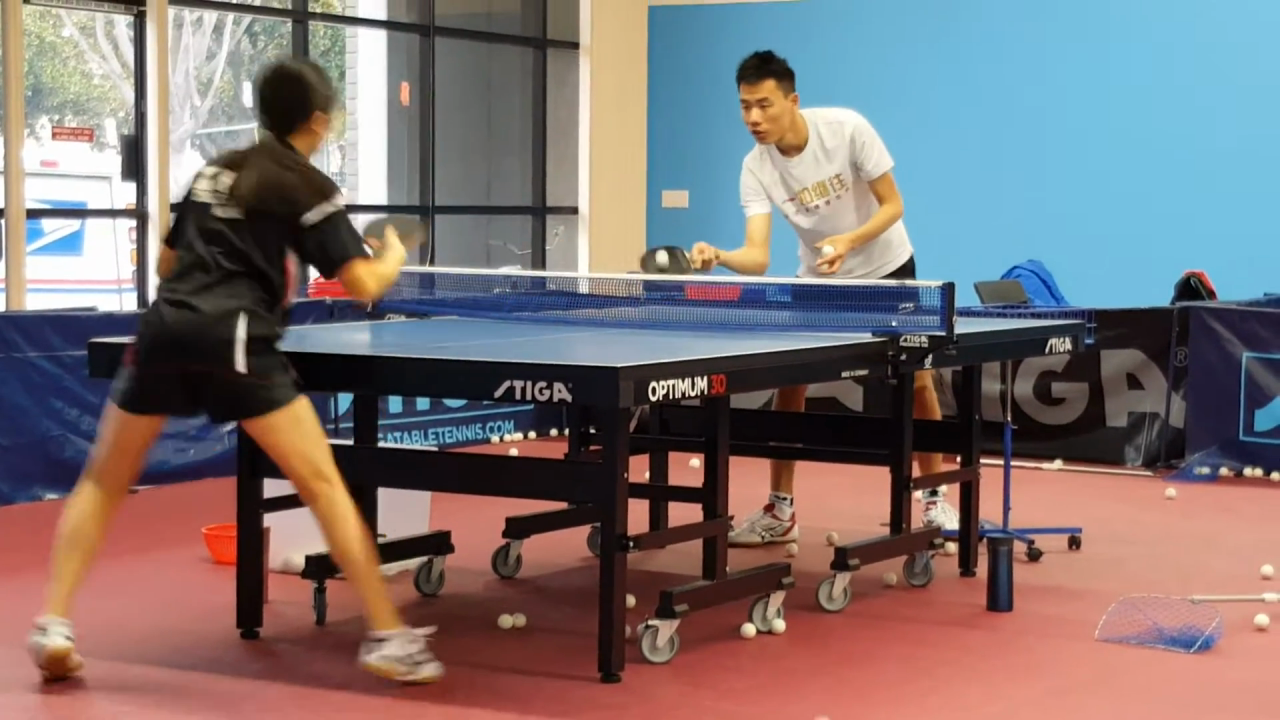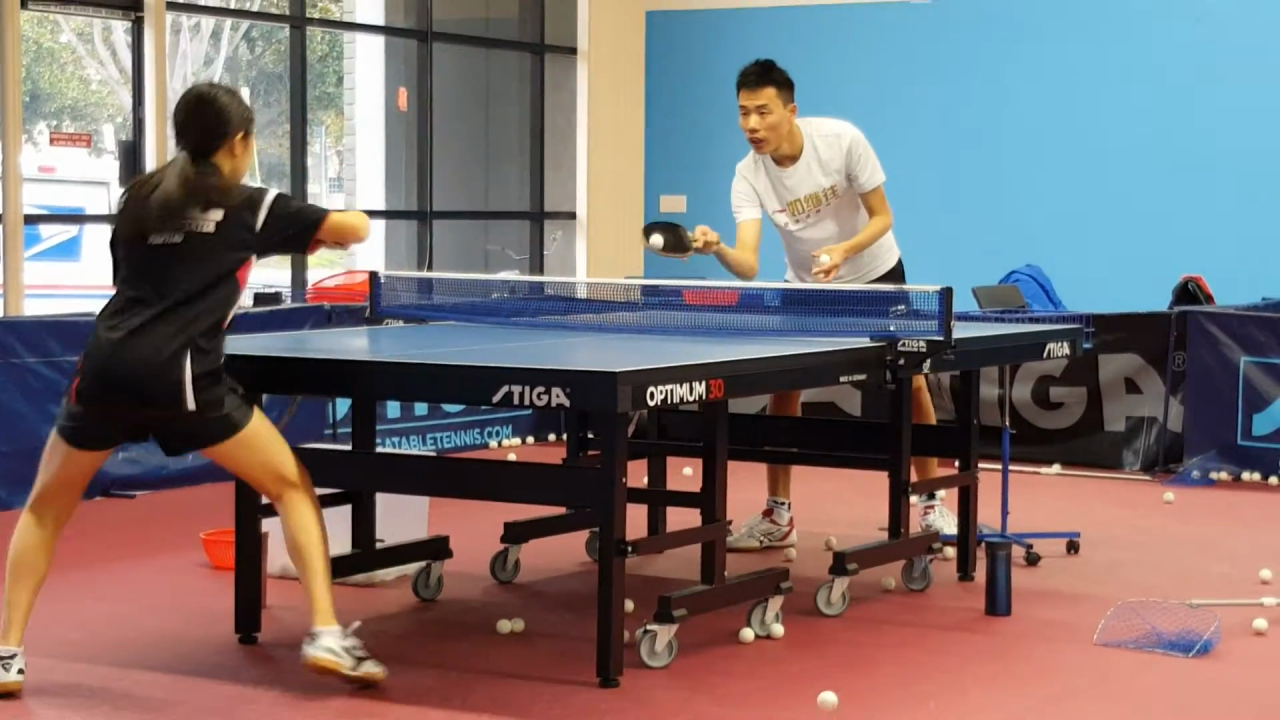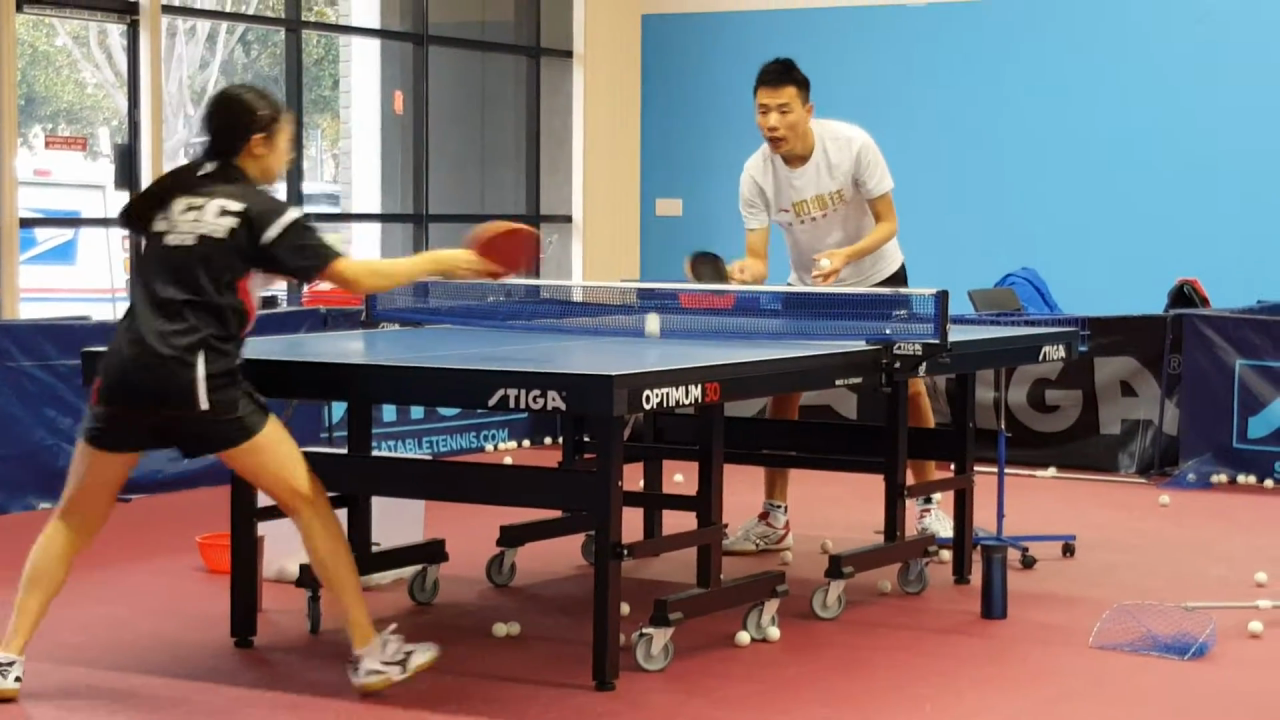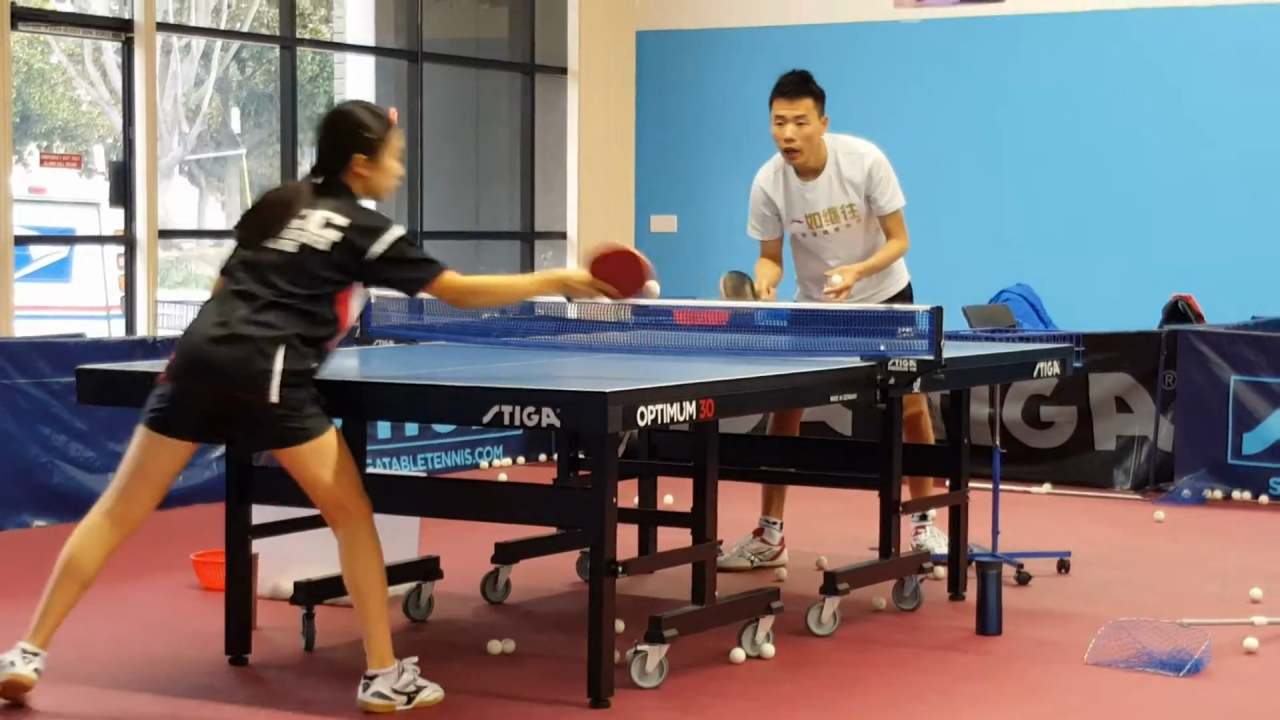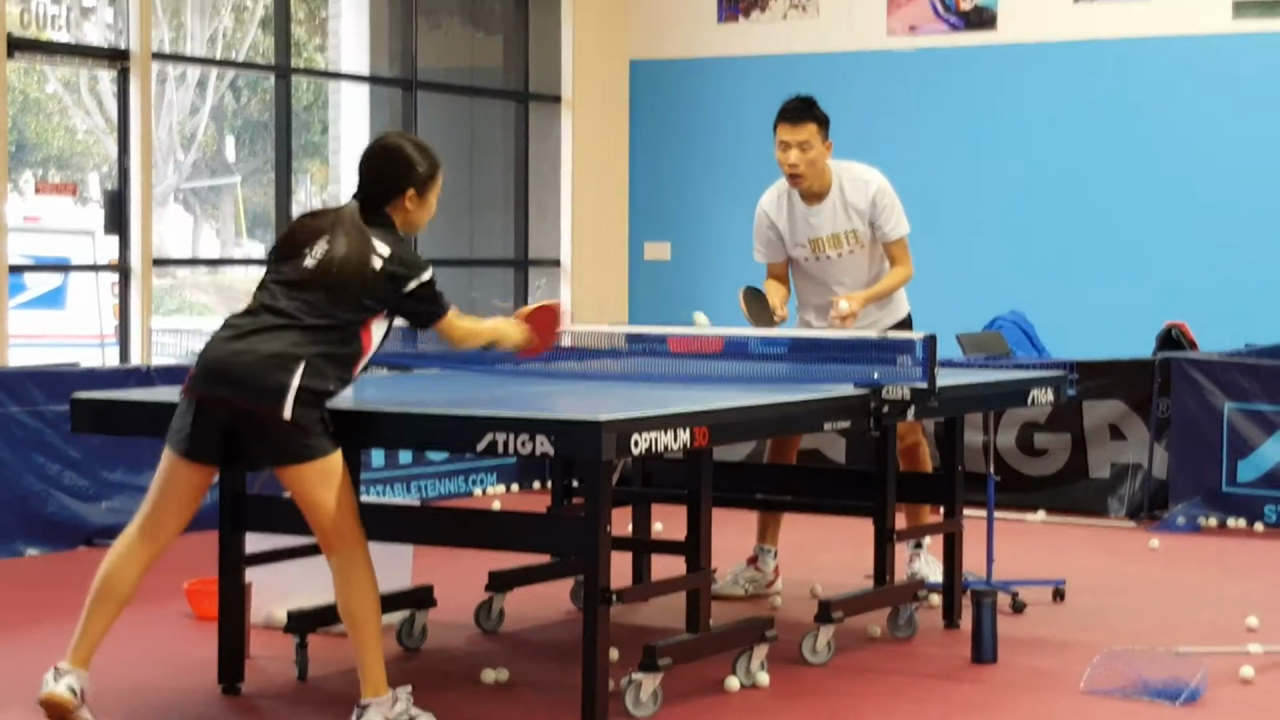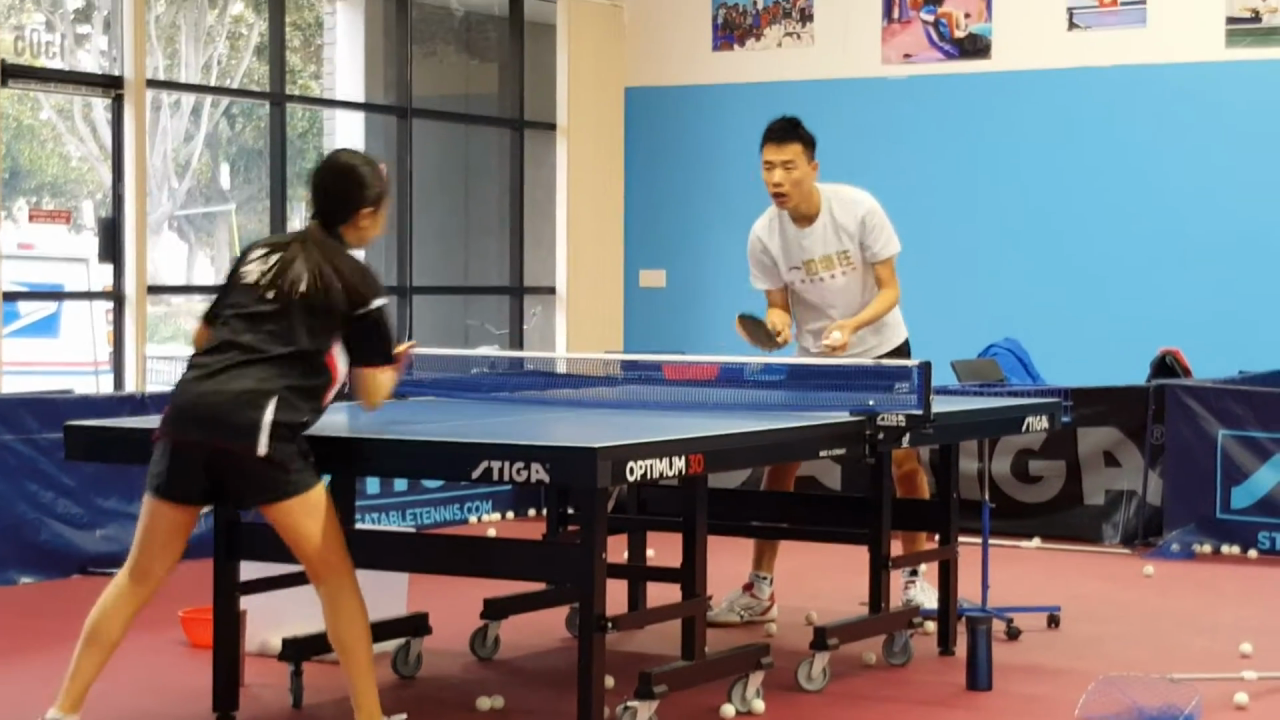
dt=0.2s
person 1, frame 1
left shoulder: (213, 172)
right shoulder: (309, 189)
right elbow: (364, 283)
right wrist: (395, 254)
left hip: (163, 333)
right hip: (237, 342)
left knee: (103, 482)
right knee: (324, 486)
left ankle: (55, 625)
right ankle: (388, 637)
person 1, frame 2
left shoulder: (137, 200)
right shoulder: (249, 205)
right elbow: (351, 228)
right wrist: (352, 223)
left hip: (108, 366)
right hip: (184, 377)
right knee: (293, 489)
right ankle: (327, 634)
person 1, frame 3
left shoulder: (166, 197)
right shoulder: (262, 212)
right elbow: (356, 279)
right wrist: (445, 260)
left hip: (129, 372)
right hip: (199, 379)
left knee: (70, 519)
right knee: (309, 502)
right ankle: (371, 651)
person 1, frame 4
left shoulder: (276, 206)
right shoulder: (367, 230)
right elbow: (460, 292)
right wrist: (559, 281)
left hip: (199, 357)
right hip: (269, 377)
left knee: (117, 513)
right knee: (351, 516)
right ankle: (384, 675)
person 1, frame 5
left shoulder: (307, 229)
right shoulder: (399, 261)
right elbow: (459, 334)
right wrist: (505, 330)
left hip: (217, 373)
right hip: (280, 394)
left knee: (151, 530)
right knee: (346, 545)
person 1, frame 6
left shoulder: (257, 256)
right shoulder: (356, 283)
right elbow: (372, 393)
right wrist: (390, 370)
left hip: (189, 415)
right hip: (257, 428)
left knee: (141, 574)
right knee: (333, 573)
person 2, frame 1
left shoulder: (848, 128)
right shoulder: (756, 168)
left elbow: (893, 205)
right elbow: (757, 254)
left wrist: (849, 240)
right wrist: (717, 256)
left hip: (886, 269)
right hip: (819, 280)
left knee: (916, 381)
right knee: (789, 381)
left ankle: (933, 498)
right ankle: (780, 509)
person 2, frame 2
left shoulder: (842, 139)
right shoulder: (748, 175)
left elbow: (883, 218)
right elbow: (749, 262)
left wrist: (843, 250)
right wrist: (716, 248)
left hip: (875, 274)
right hip: (808, 286)
left knee: (909, 384)
right knee: (782, 387)
left ankle: (930, 502)
right ankle: (778, 514)
person 2, frame 3
left shoulder: (853, 144)
right shoulder: (755, 173)
left elbow: (888, 223)
right elbow: (759, 261)
left wrist: (845, 254)
right wrist: (740, 271)
left hip: (878, 277)
right hip: (809, 289)
left knee: (910, 389)
right knee: (782, 390)
left ankle: (928, 505)
right ankle: (774, 517)
person 2, frame 4
left shoulder: (866, 159)
right shoulder: (767, 183)
left elbow: (899, 240)
right elbow: (772, 257)
left wrist: (857, 271)
right wrist: (764, 283)
left hip: (884, 294)
right hip: (814, 305)
left knee: (911, 405)
right knee: (785, 406)
left ankle: (924, 522)
right ankle: (770, 534)
person 2, frame 5
left shoulder: (870, 187)
right shoulder: (771, 208)
left elbow: (903, 266)
right elbow: (777, 276)
left wrist: (862, 298)
right wrist: (774, 302)
left hip: (883, 323)
right hip: (815, 331)
left knee: (908, 434)
right knee: (783, 434)
left ankle: (919, 550)
right ankle: (764, 562)
person 2, frame 6
left shoulder: (859, 207)
right shoulder: (763, 235)
left elbow: (891, 290)
right elbow: (779, 306)
left wrist: (850, 325)
right wrist: (776, 324)
left hip: (880, 348)
right hip: (814, 358)
left knee: (906, 460)
right knee: (780, 462)
left ankle: (915, 578)
right ankle: (760, 588)
